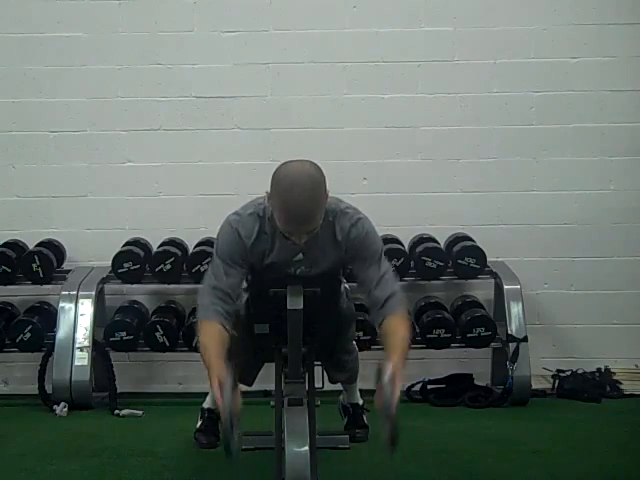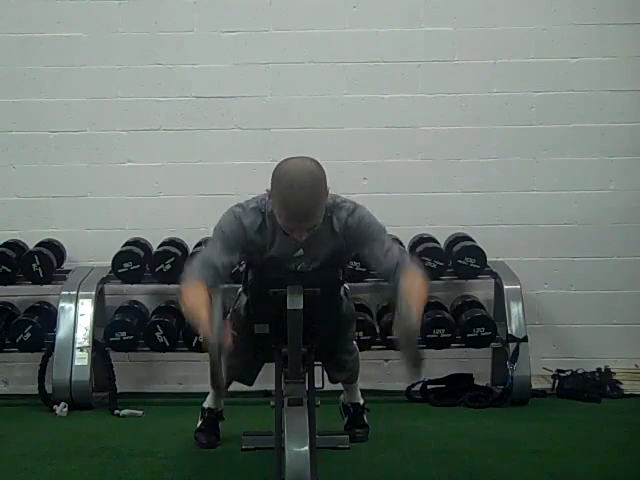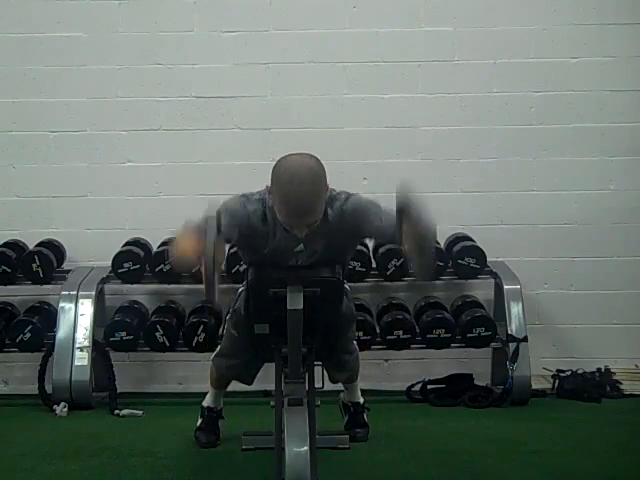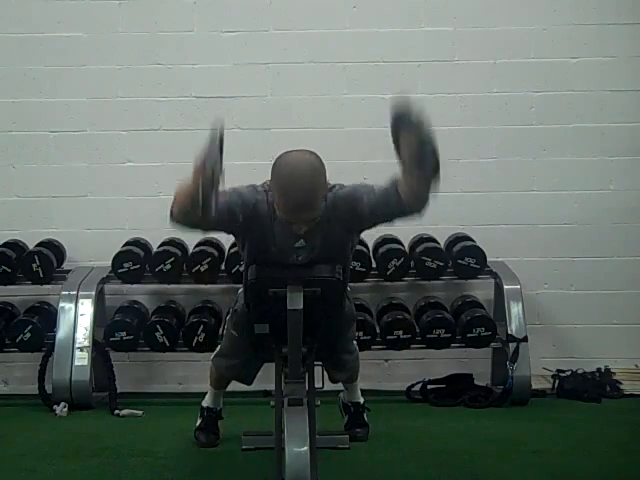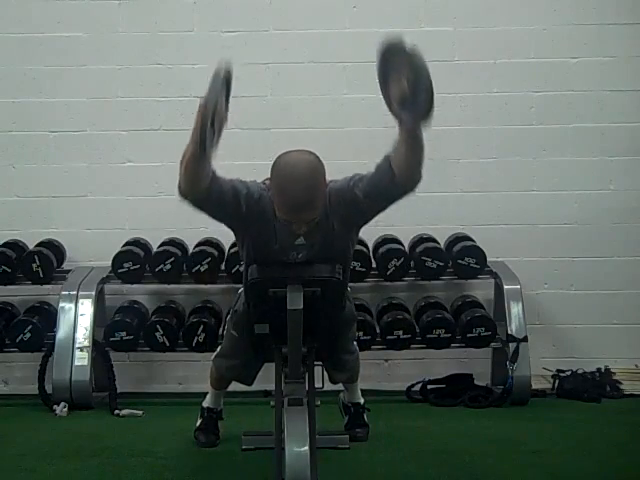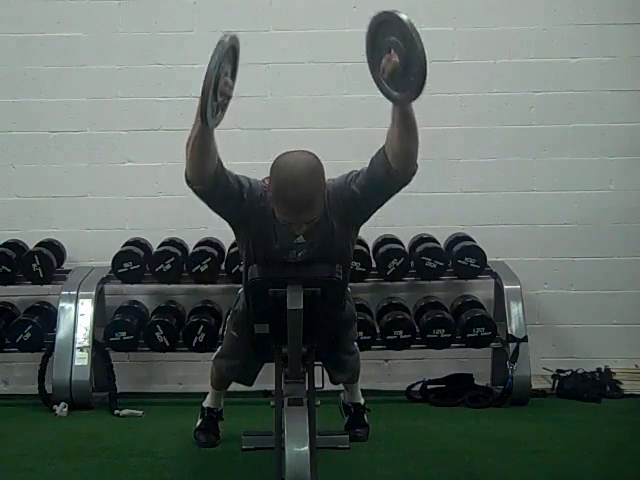
dt=0.1s
person 1, frame 1
left shoulder: (352, 226)
right shoulder: (242, 227)
left elbow: (385, 294)
right elbow: (214, 301)
left wrist: (395, 365)
right wrist: (217, 374)
left knee: (345, 362)
right knee: (230, 358)
left ankle: (352, 401)
right ankle: (212, 406)
person 1, frame 2
left shoulder: (351, 219)
right shoulder: (243, 220)
left elbow: (397, 264)
right elbow: (200, 272)
left wrist: (411, 310)
right wrist: (205, 320)
left knee: (345, 362)
right knee: (230, 358)
left ankle: (353, 402)
right ankle: (212, 406)
person 1, frame 3
left shoulder: (347, 211)
right shoulder: (247, 211)
left elbow: (393, 225)
right elbow: (189, 243)
right wrist: (194, 247)
left knee: (345, 359)
right knee: (229, 359)
left ankle: (353, 400)
right ankle: (212, 405)
person 1, frame 4
left shoulder: (345, 203)
right shoulder: (249, 205)
left elbow: (406, 199)
right elbow: (183, 213)
left wrist: (415, 162)
right wrist: (198, 186)
left knee: (344, 363)
right knee: (229, 361)
left ankle: (352, 400)
right ankle: (211, 405)
person 1, frame 5
left shoulder: (346, 202)
right shoulder: (249, 205)
left elbow: (404, 178)
right elbow: (193, 189)
left wrist: (408, 119)
right wrist: (203, 133)
left knee: (345, 365)
right knee: (228, 365)
left ankle: (353, 401)
right ankle: (211, 407)
person 1, frame 6
left shoulder: (345, 200)
right shoulder: (249, 202)
left elbow: (400, 168)
right elbow: (200, 178)
left wrist: (401, 101)
left knee: (345, 364)
right knee: (229, 365)
left ankle: (353, 402)
right ankle: (212, 407)
